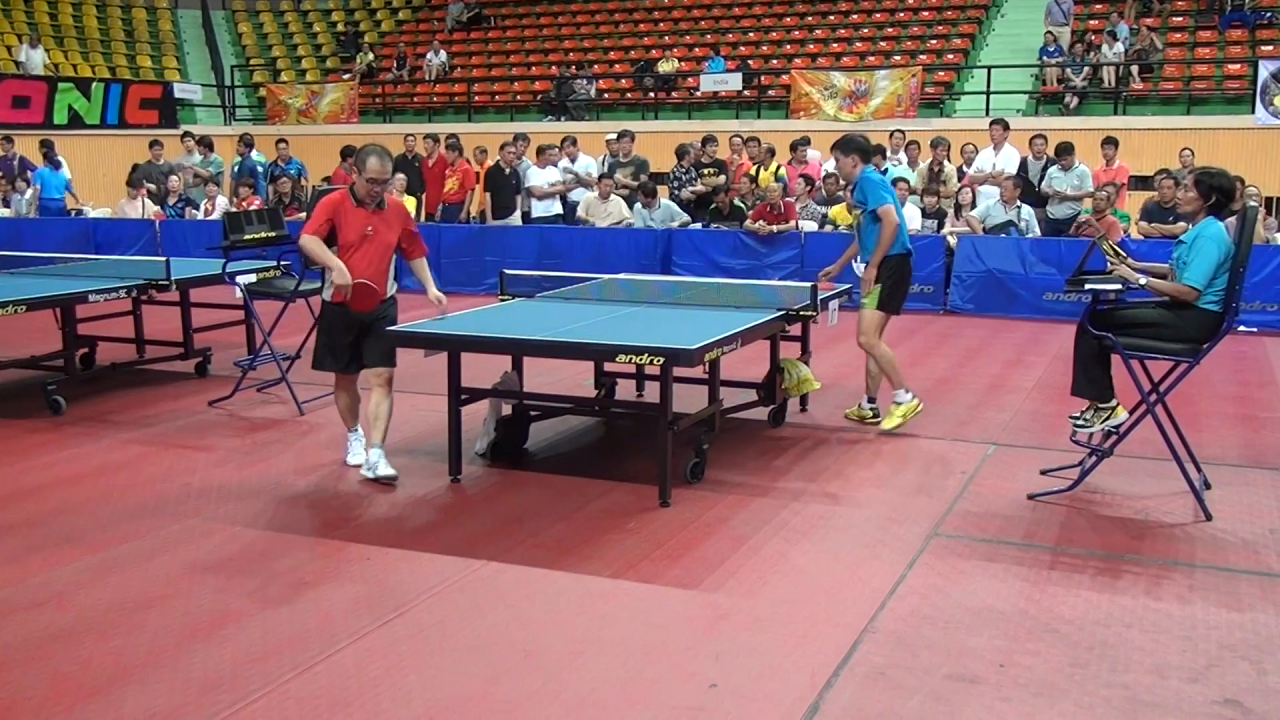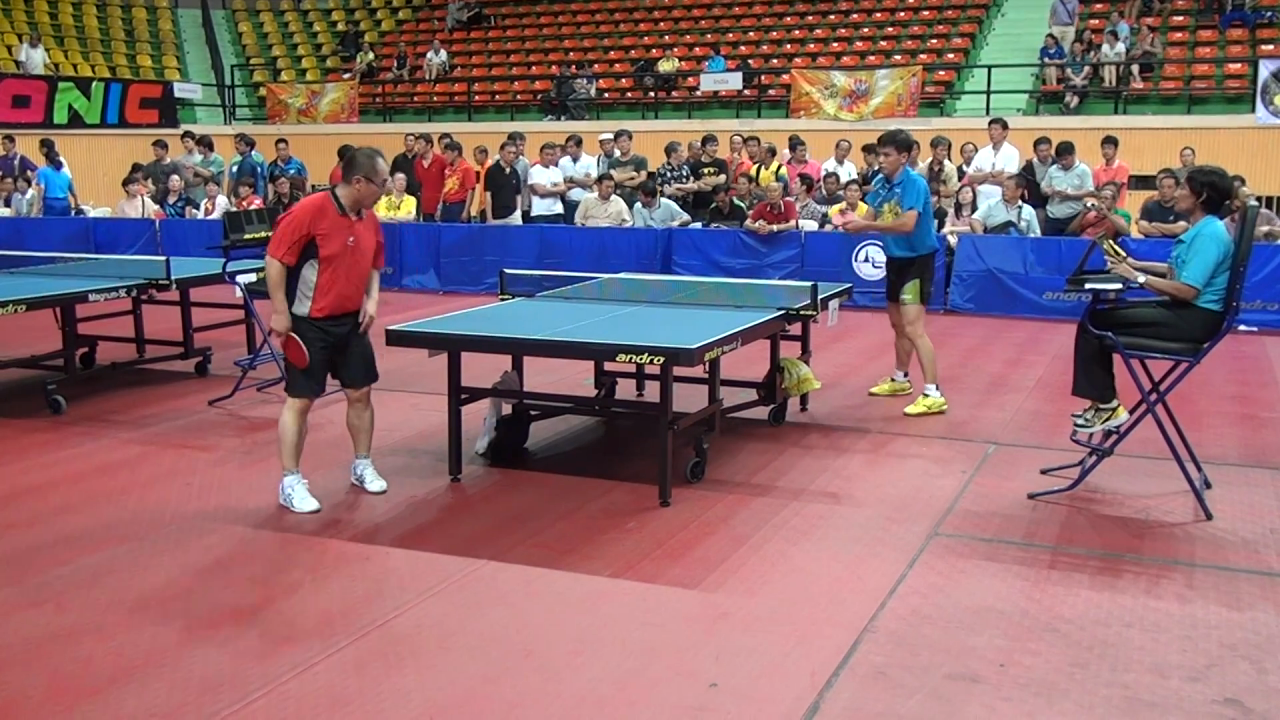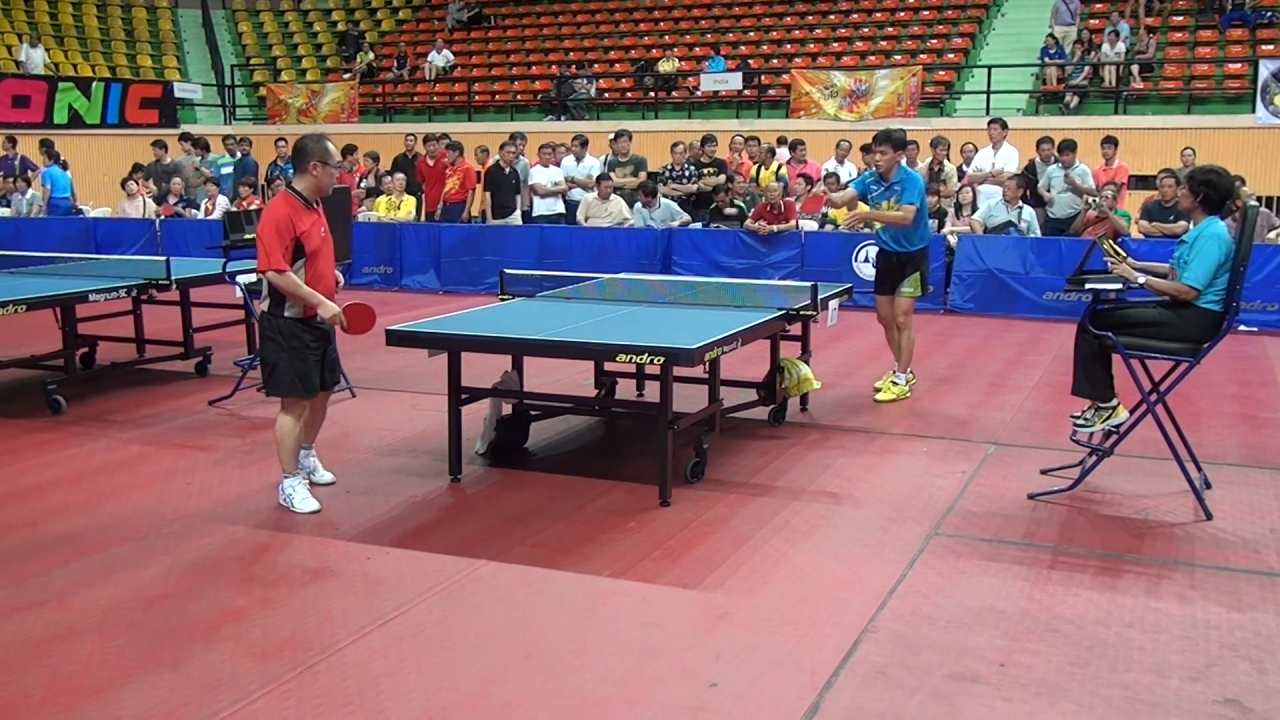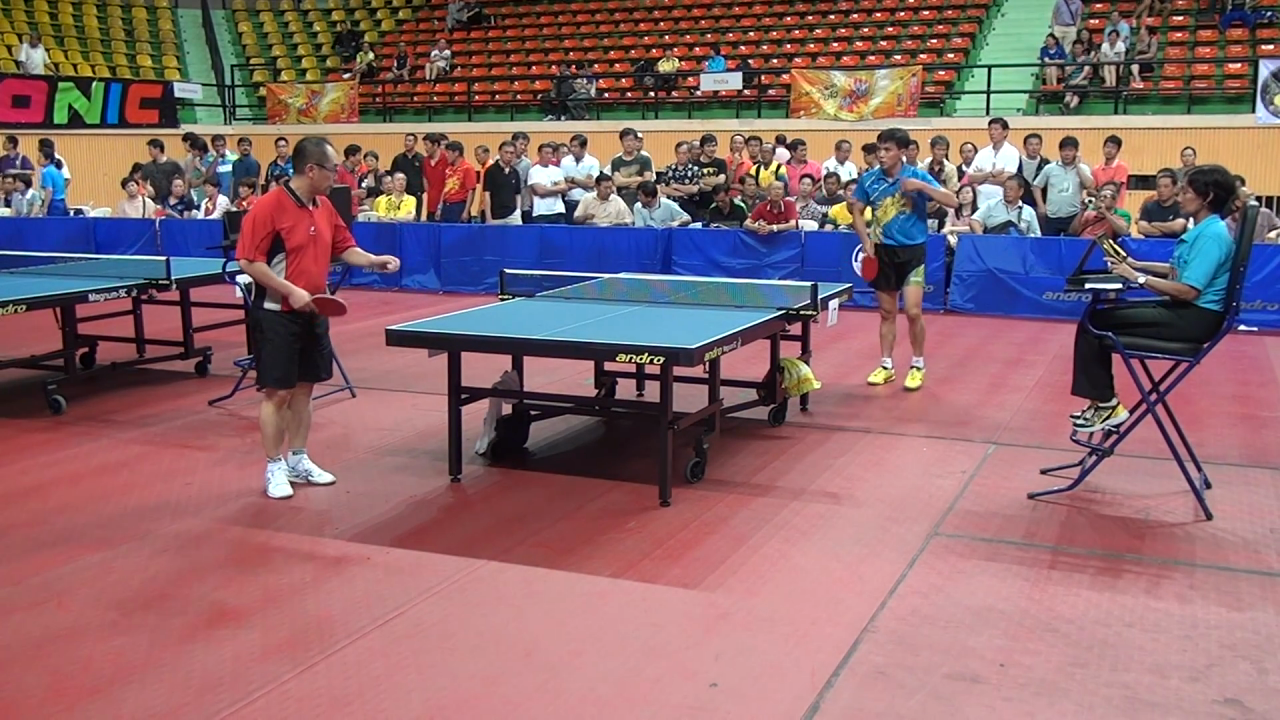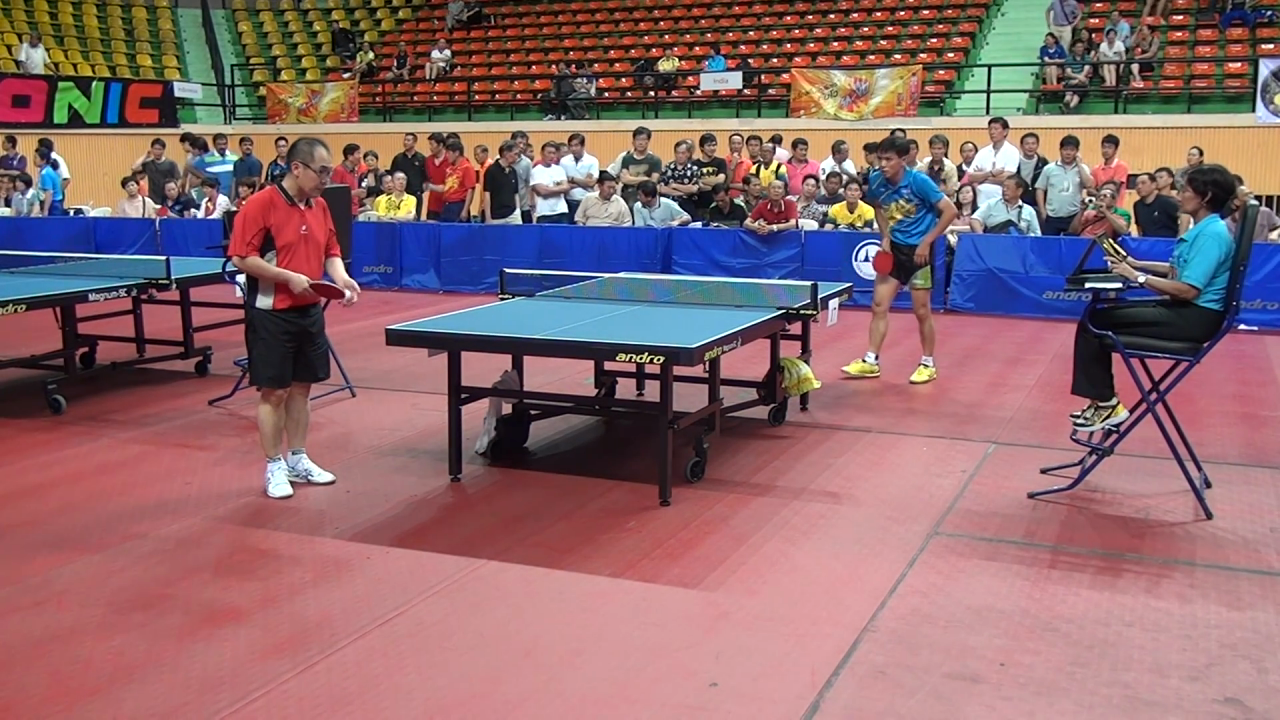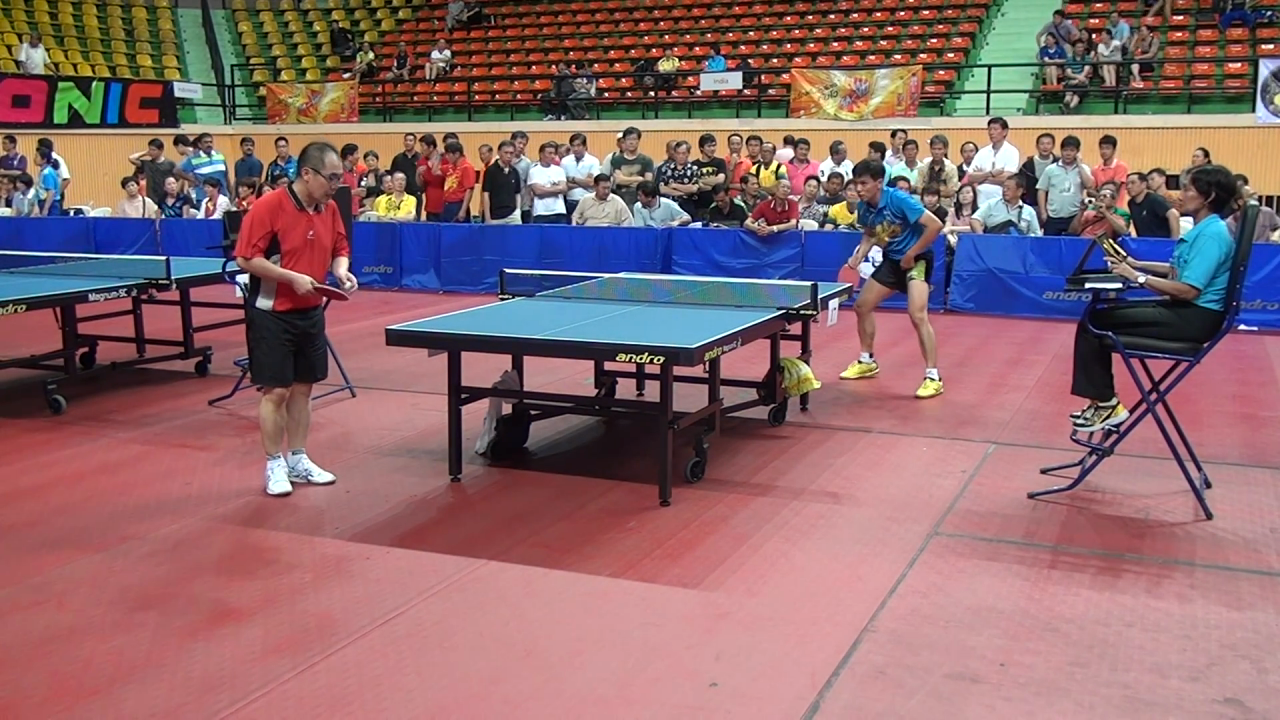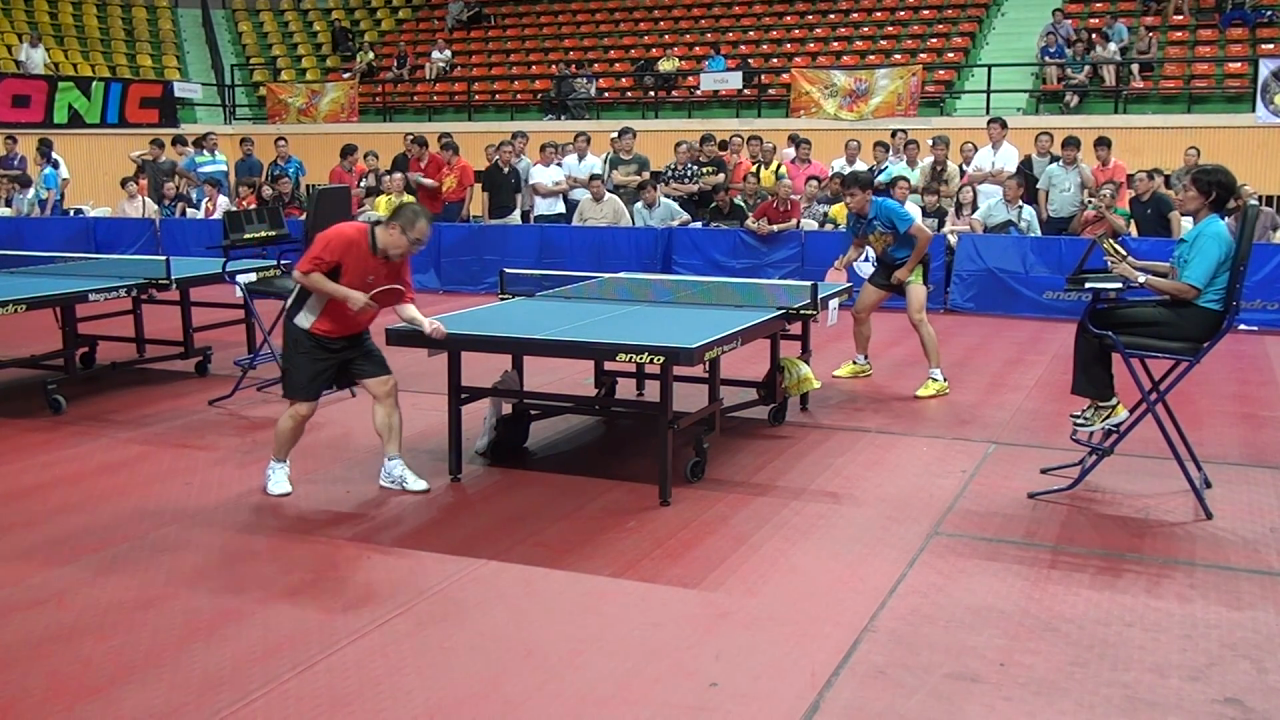
dt=0.7s
person 1, frame 1
left shoulder: (397, 210)
right shoulder: (333, 204)
left elbow: (414, 251)
right elbow: (308, 239)
left wrist: (430, 287)
right wrist: (337, 266)
left hip: (380, 307)
right hip: (339, 307)
left knee: (380, 378)
right knee: (345, 379)
left ankle: (374, 455)
right ankle: (355, 438)
person 1, frame 2
left shoulder: (370, 220)
right shoulder: (309, 211)
left elbow: (374, 266)
right elbow: (275, 260)
left wrist: (372, 300)
right wrist: (280, 311)
left hip: (351, 322)
right hip: (307, 323)
left knee: (360, 394)
right knee: (299, 402)
left ankle: (362, 466)
right ankle: (291, 482)
person 1, frame 3
left shoulder: (315, 205)
right shoulder: (280, 211)
right elbow: (275, 272)
left wrist: (332, 274)
right wrist: (320, 303)
left hip: (319, 320)
right hip: (289, 323)
left knee: (320, 395)
right knee: (295, 403)
left ankle: (305, 458)
right ankle: (291, 483)
person 1, frame 4
left shoulder: (324, 206)
right shoulder: (268, 207)
left elbow: (343, 248)
right elbow: (248, 260)
left wrist: (374, 260)
right wrist: (290, 291)
left hip: (313, 314)
right hip: (277, 316)
left knee: (303, 389)
right knee: (277, 393)
left ankle: (297, 460)
right ankle: (274, 467)
person 1, frame 5
left shoulder: (320, 206)
right shoulder: (261, 205)
left elbow: (330, 251)
right elbow: (240, 257)
left wrist: (341, 277)
right wrist: (288, 276)
left hip: (309, 313)
right hip: (271, 315)
left knee: (301, 389)
right knee: (274, 392)
left ankle: (297, 460)
right ankle: (274, 467)
person 1, frame 6
left shoulder: (329, 209)
right shoulder: (269, 206)
left elbow: (339, 250)
right elbow: (245, 258)
left wrist: (342, 271)
right wrist: (292, 277)
left hip: (310, 314)
right hip: (272, 315)
left knee: (302, 390)
right knee: (276, 392)
left ankle: (297, 460)
right ankle: (274, 466)
person 1, frame 7
left shoulder: (399, 258)
right shoulder: (345, 237)
left elbow: (403, 302)
right elbow: (302, 273)
left wrist: (424, 323)
right wrist: (348, 295)
left hip: (354, 335)
right hip: (310, 333)
left knee: (386, 389)
right knee: (302, 407)
left ankle: (392, 468)
right ankle: (278, 467)
person 2, frame 1
left shoulder: (1210, 236)
right shoulder: (1200, 230)
left elbow: (1189, 291)
left wrist: (1138, 279)
right wrist: (1137, 265)
left hip: (1193, 319)
right hip: (1182, 312)
left knee: (1094, 322)
right knee: (1097, 317)
left ankle: (1106, 405)
right ankle: (1103, 402)
person 2, frame 2
left shoulder: (1209, 235)
right shoulder: (1201, 230)
left elbow: (1187, 290)
left wrist: (1137, 277)
right wrist: (1136, 264)
left hip: (1193, 318)
right hip: (1182, 311)
left knee: (1094, 322)
right knee: (1098, 317)
left ankle: (1107, 405)
right ankle: (1105, 402)
person 2, frame 3
left shoulder: (1212, 236)
right shoulder: (1203, 230)
left elbow: (1188, 291)
left wrist: (1138, 278)
right wrist: (1138, 265)
left hip: (1194, 319)
right hip: (1182, 311)
left knee: (1094, 322)
right knee: (1098, 317)
left ankle: (1107, 404)
right ankle: (1104, 402)
person 2, frame 4
left shoulder: (1212, 235)
right shoulder: (1203, 230)
left elbow: (1188, 290)
left wrist: (1138, 277)
right wrist: (1137, 264)
left hip: (1194, 318)
right hip: (1182, 311)
left knee: (1094, 322)
right knee: (1097, 317)
left ankle: (1106, 403)
right ankle: (1104, 401)
person 2, frame 5
left shoulder: (1211, 234)
right shoulder: (1203, 229)
left elbow: (1188, 289)
left wrist: (1138, 277)
right wrist: (1138, 264)
left hip: (1194, 317)
right hip: (1183, 310)
left knee: (1094, 321)
right knee: (1097, 316)
left ankle: (1106, 403)
right ankle: (1104, 400)
person 2, frame 6
left shoulder: (1212, 234)
right shoulder: (1203, 230)
left elbow: (1188, 290)
left wrist: (1138, 277)
right wrist: (1137, 264)
left hip: (1194, 318)
right hip: (1183, 311)
left knee: (1094, 321)
right knee: (1097, 316)
left ankle: (1106, 403)
right ankle: (1104, 400)
person 2, frame 7
left shoulder: (1212, 234)
right shoulder: (1203, 229)
left elbow: (1189, 290)
left wrist: (1138, 277)
right wrist: (1138, 264)
left hip: (1194, 318)
right hip: (1183, 311)
left knee: (1094, 321)
right knee: (1097, 315)
left ankle: (1106, 403)
right ankle: (1104, 401)
person 3, frame 1
left shoulder: (870, 181)
right shoulder: (862, 185)
left elbow: (892, 221)
left wrist: (873, 265)
right wrist: (839, 265)
left hip: (889, 265)
right hip: (880, 266)
left knee: (868, 339)
right knee: (868, 338)
left ankle: (904, 399)
right ankle: (869, 405)
person 3, frame 2
left shoulder: (915, 183)
right shoulder: (880, 183)
left elbow: (907, 224)
right elbow: (872, 217)
left wrist: (866, 226)
right wrist: (855, 220)
left hip: (917, 261)
right hip: (895, 260)
left knee: (913, 329)
right knee: (898, 325)
left ankle: (933, 395)
right ankle: (900, 379)
person 3, frame 3
left shoulder: (912, 180)
right shoulder: (869, 179)
left elbow: (906, 219)
right elbow: (844, 198)
left wrist: (868, 215)
right wrist: (828, 197)
left hip: (912, 256)
right hip: (886, 254)
left knee: (902, 320)
right knee: (885, 317)
left ankle: (901, 382)
right ankle: (903, 369)
person 3, frame 4
left shoulder: (918, 177)
right shoulder: (868, 179)
left elbow: (952, 202)
right elbow: (857, 213)
left wrist: (921, 186)
right wrist: (866, 241)
left hip: (912, 251)
right hip: (883, 251)
left knee: (913, 311)
right knee: (887, 313)
left ankle: (918, 365)
right ankle: (886, 365)
person 3, frame 5
left shoulder: (919, 181)
right shoulder: (876, 182)
left elbow: (950, 211)
left wrist: (927, 242)
right wrist: (885, 236)
left hip: (918, 249)
right hip: (893, 249)
left knee: (921, 311)
right knee: (879, 306)
left ankle: (927, 364)
right ankle: (871, 361)
person 3, frame 6
left shoulder: (899, 199)
right shoulder: (864, 207)
left elbow: (935, 225)
left wrist: (912, 253)
right wrist: (859, 256)
left hip: (916, 260)
right hip: (891, 260)
left knee: (917, 315)
right knee: (862, 306)
left ankle: (933, 376)
right ankle: (867, 361)
person 3, frame 7
left shoulder: (889, 208)
right shoulder: (853, 218)
left elbow: (925, 235)
right elbow: (858, 245)
left wrist: (907, 268)
right wrist: (845, 261)
left hip: (912, 263)
right hip: (886, 265)
left knee: (917, 317)
right knee: (859, 312)
left ankle: (937, 378)
right ankle: (861, 363)
